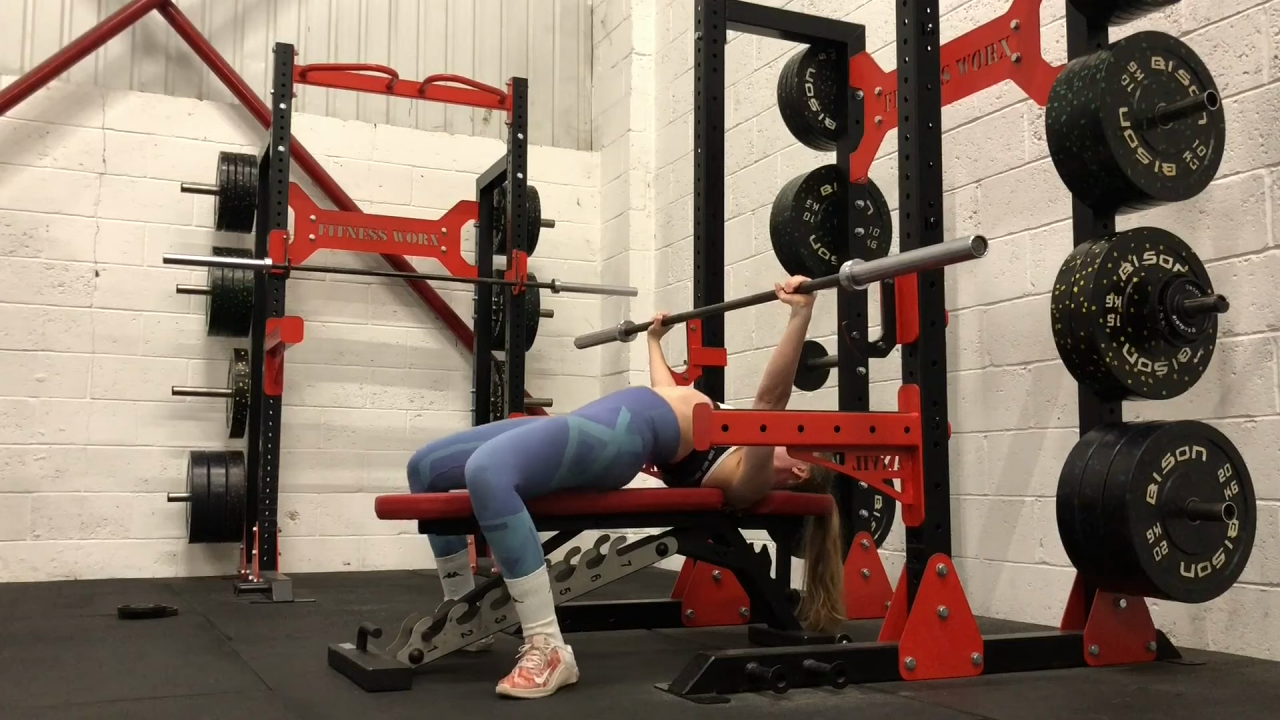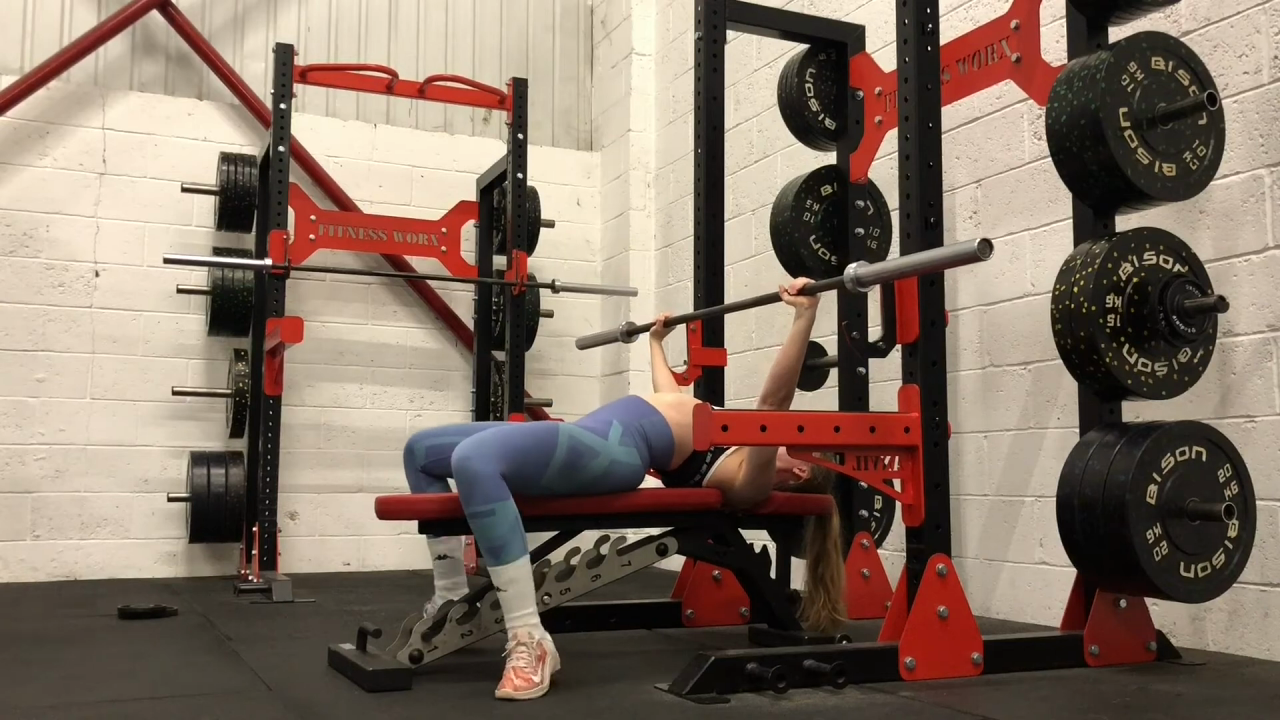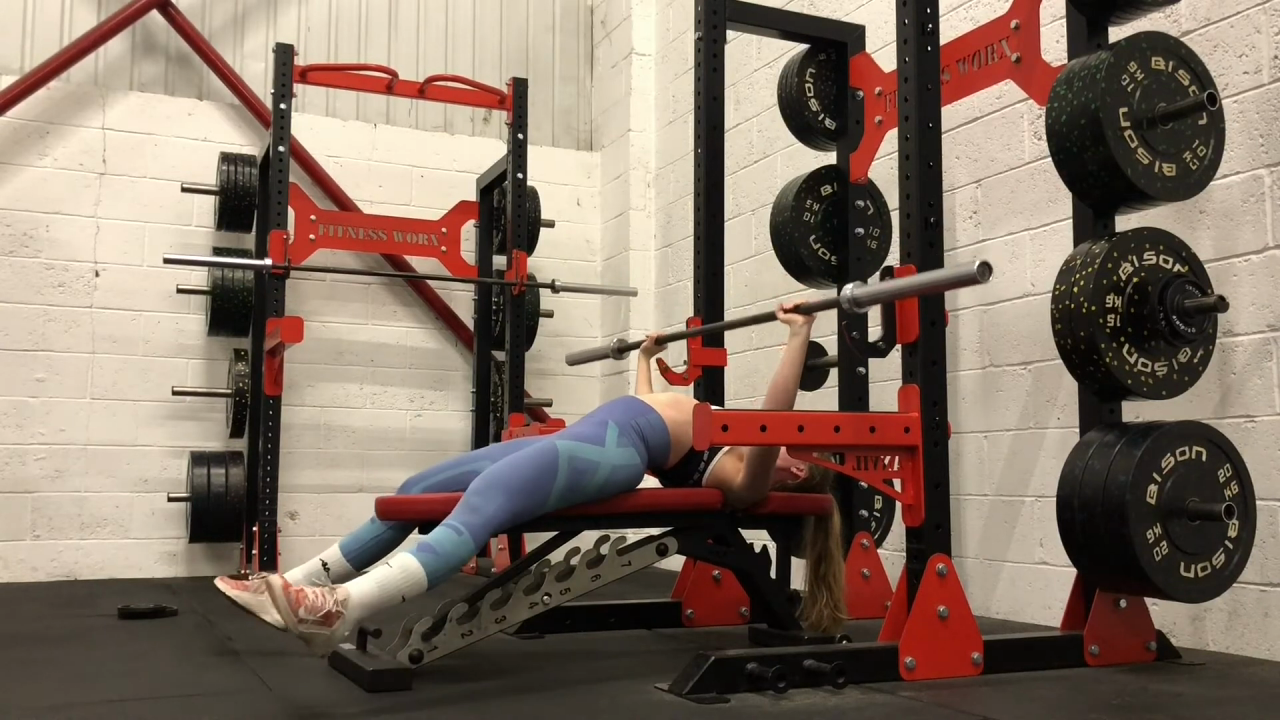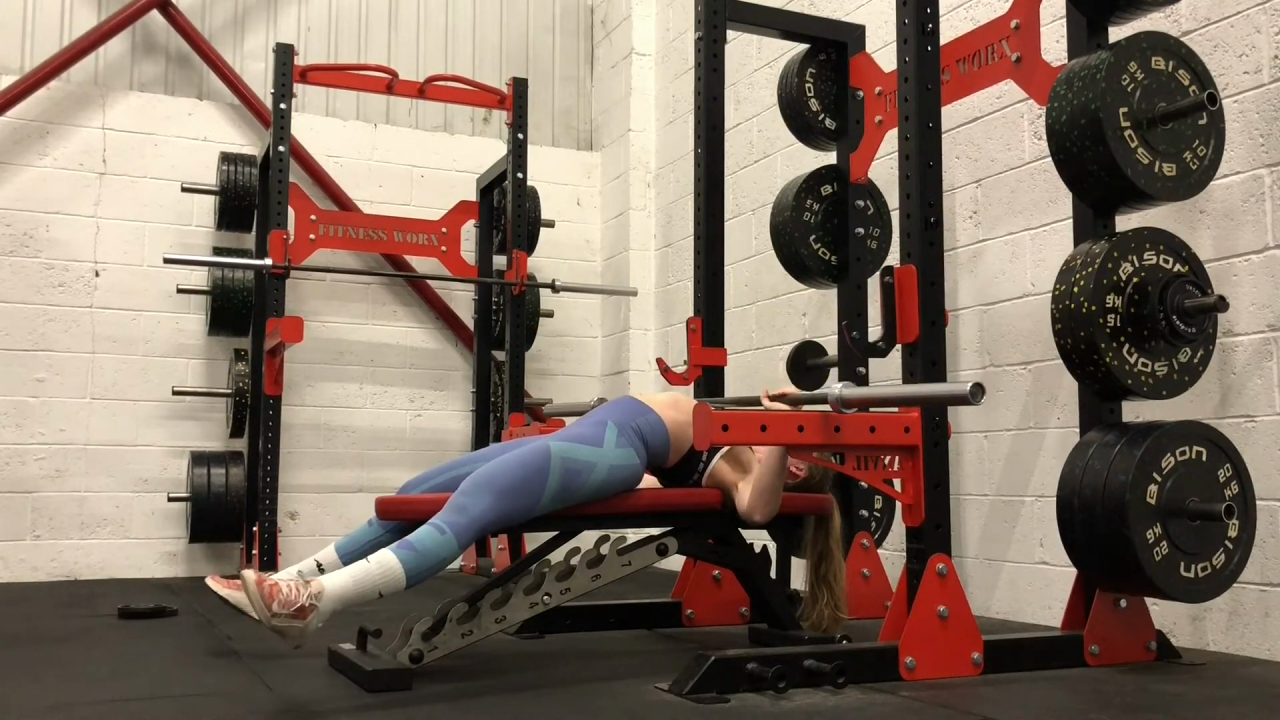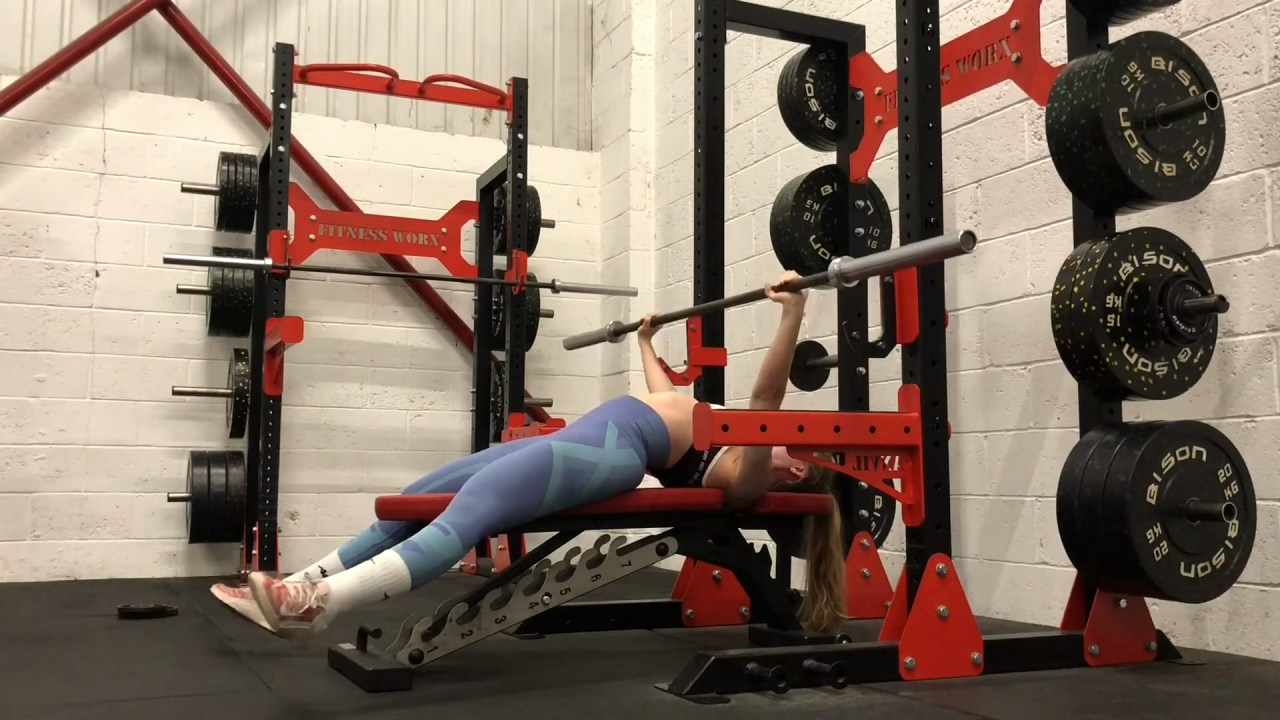
dt=1s
person 1, frame 1
left shoulder: (751, 479)
right shoulder: (722, 453)
left elbow: (770, 399)
right elbow: (664, 389)
left wrist: (800, 315)
right wrist: (654, 340)
left knee: (487, 473)
right knee: (427, 467)
left ankle: (547, 648)
person 1, frame 2
left shoulder: (751, 481)
right shoulder: (727, 450)
left elbow: (774, 399)
right elbow: (668, 396)
left wrist: (805, 317)
right wrist: (656, 342)
left knee: (476, 457)
right knee: (423, 449)
left ankle: (529, 640)
right ankle: (452, 597)
person 1, frame 3
left shoulder: (746, 483)
right shoulder: (721, 456)
left elbow: (773, 421)
right elbow: (653, 411)
left wrist: (798, 336)
right wrist: (646, 359)
left knee: (476, 510)
right knee: (417, 493)
left ankle: (336, 610)
right ankle: (287, 587)
person 1, frame 4
left shoulder: (748, 479)
right shoulder: (716, 462)
left elbow: (758, 510)
left knee: (461, 513)
right knee: (413, 496)
left ankle: (314, 601)
right ankle: (285, 584)
person 1, frame 5
left shoulder: (744, 483)
right shoulder: (714, 456)
left elbow: (768, 400)
right elbow: (663, 396)
left wrist: (792, 315)
right wrist: (646, 342)
left knee: (469, 513)
right knee: (415, 501)
left ankle: (320, 603)
right ankle: (297, 587)
